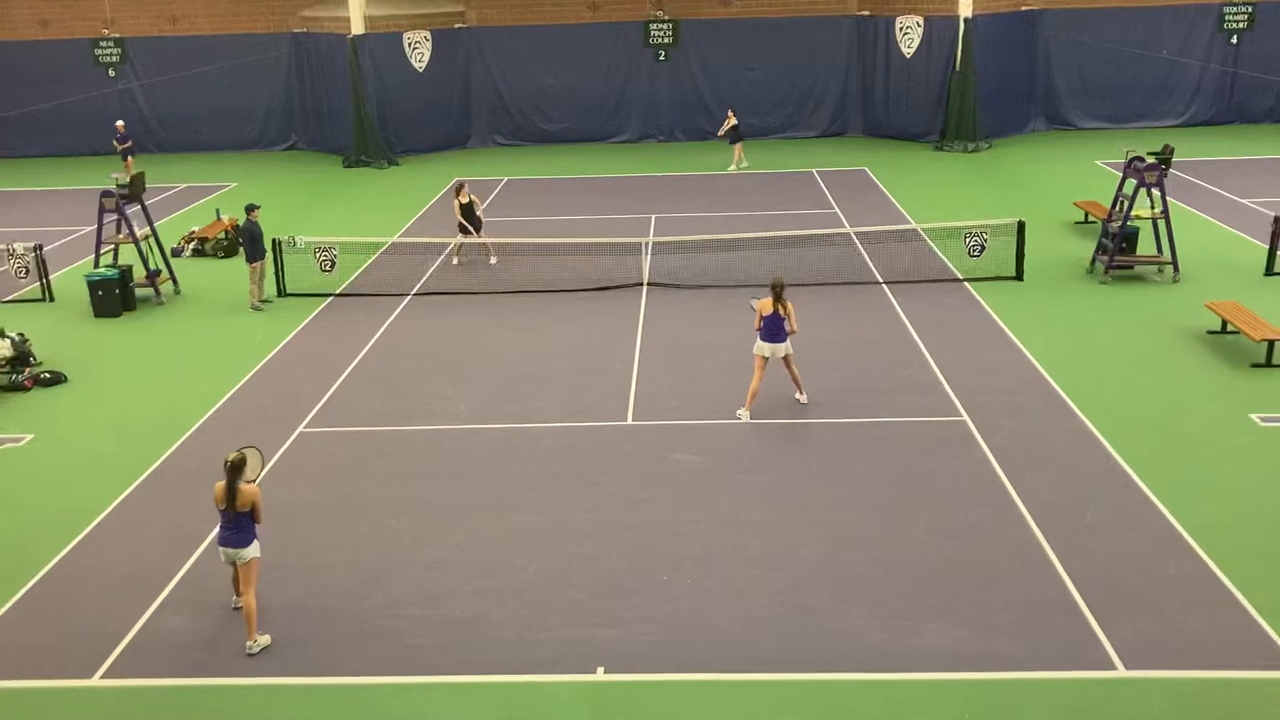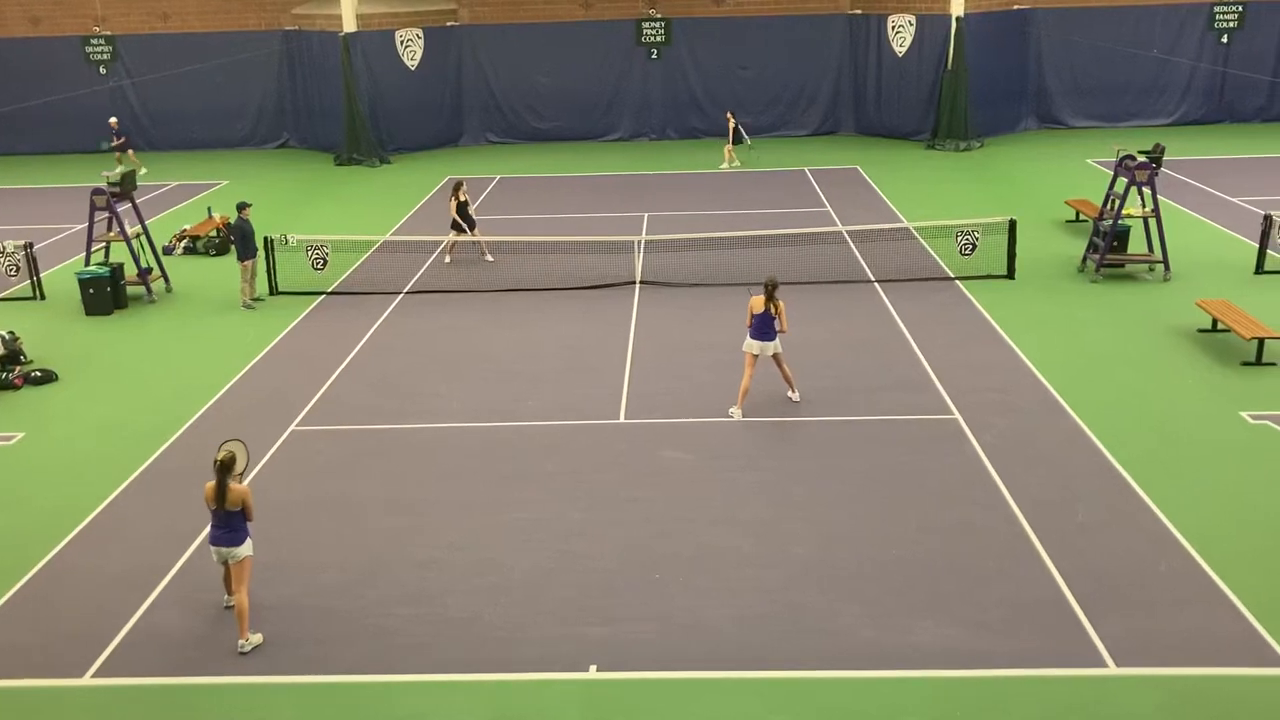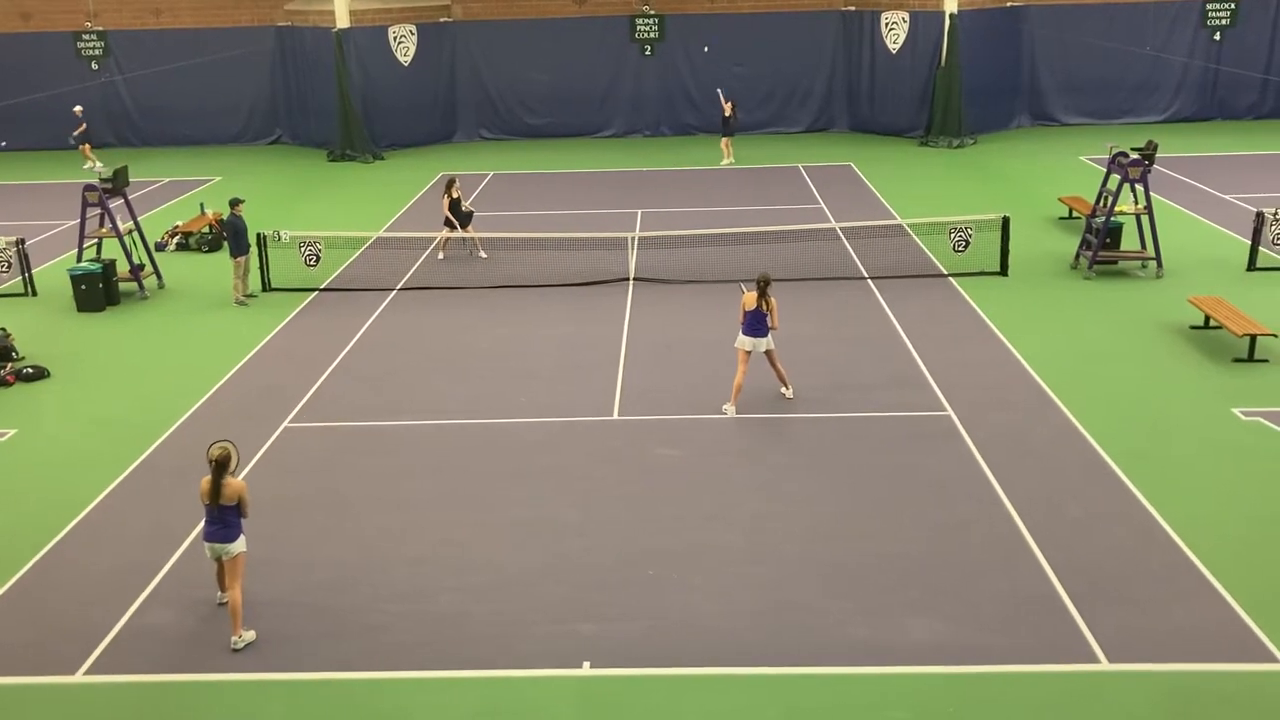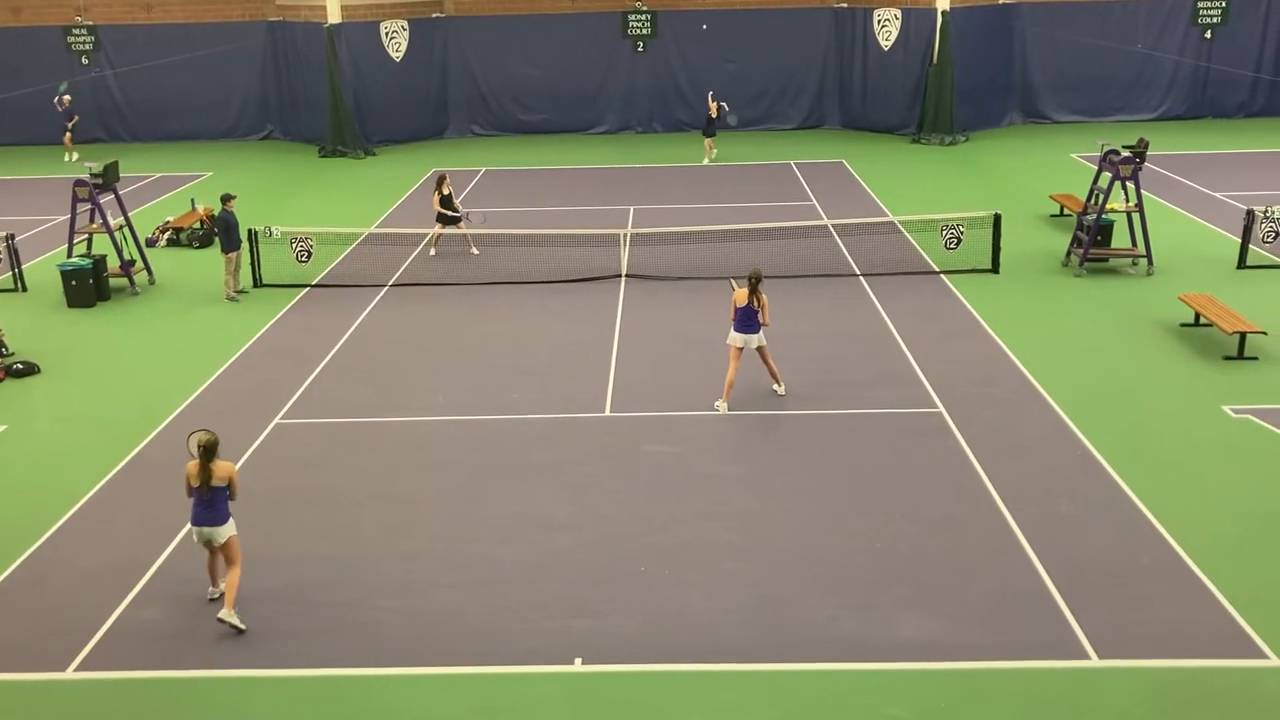
dt=0.7s
person 1, frame 1
left shoulder: (218, 489)
right shoulder: (252, 491)
right elbow: (258, 520)
left hip: (224, 544)
right hip: (245, 544)
left knee: (237, 570)
right knee: (249, 592)
left ankle: (237, 598)
right ankle: (253, 640)
person 1, frame 2
left shoulder: (208, 489)
right shoulder: (242, 491)
right elbow: (250, 517)
left hip: (216, 543)
right hip: (238, 543)
left knee: (228, 568)
right knee: (241, 590)
left ankle: (229, 597)
right ankle: (244, 639)
person 1, frame 3
left shoulder: (204, 483)
right shoulder: (238, 486)
right elbow: (244, 514)
left hip: (210, 539)
right hip: (231, 539)
left knee: (221, 565)
right knee: (235, 586)
left ankle: (222, 594)
right ankle: (237, 636)
person 1, frame 4
left shoulder: (191, 468)
right shoulder: (228, 468)
right elbow: (234, 497)
left hip: (198, 525)
right hip: (220, 524)
left knee: (213, 551)
right knee: (234, 566)
left ankle: (215, 588)
right ankle: (227, 610)
